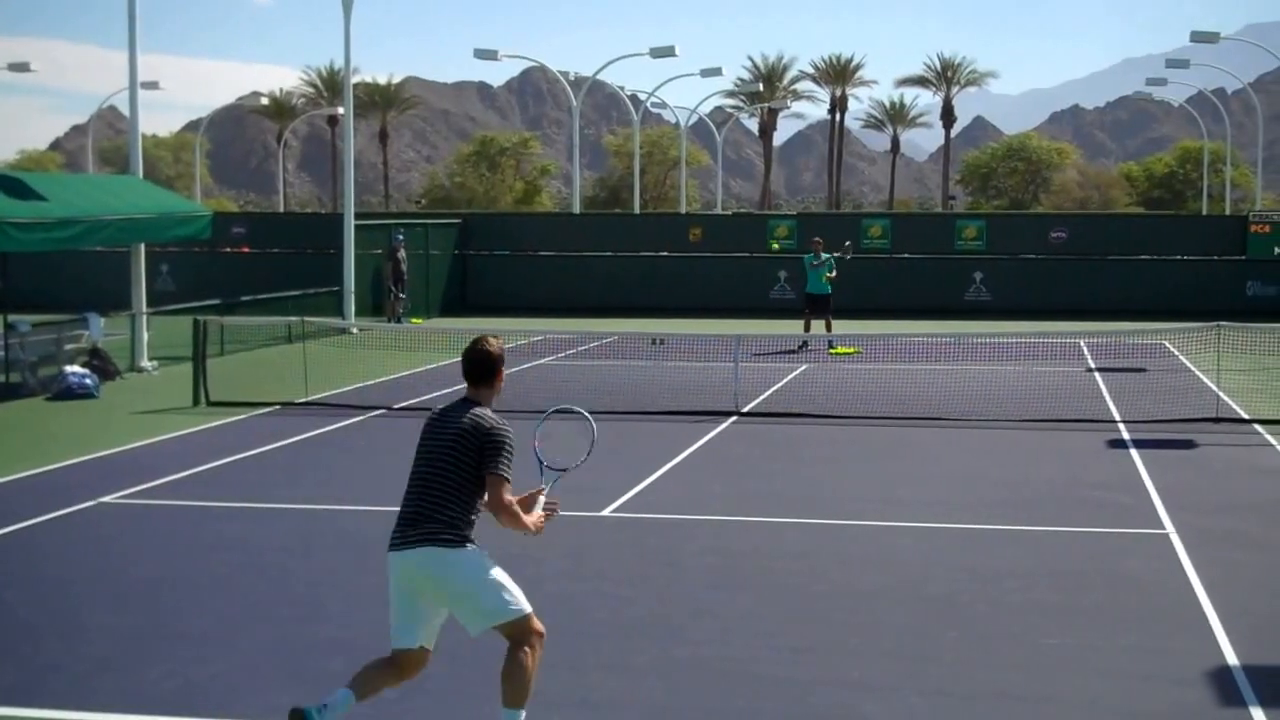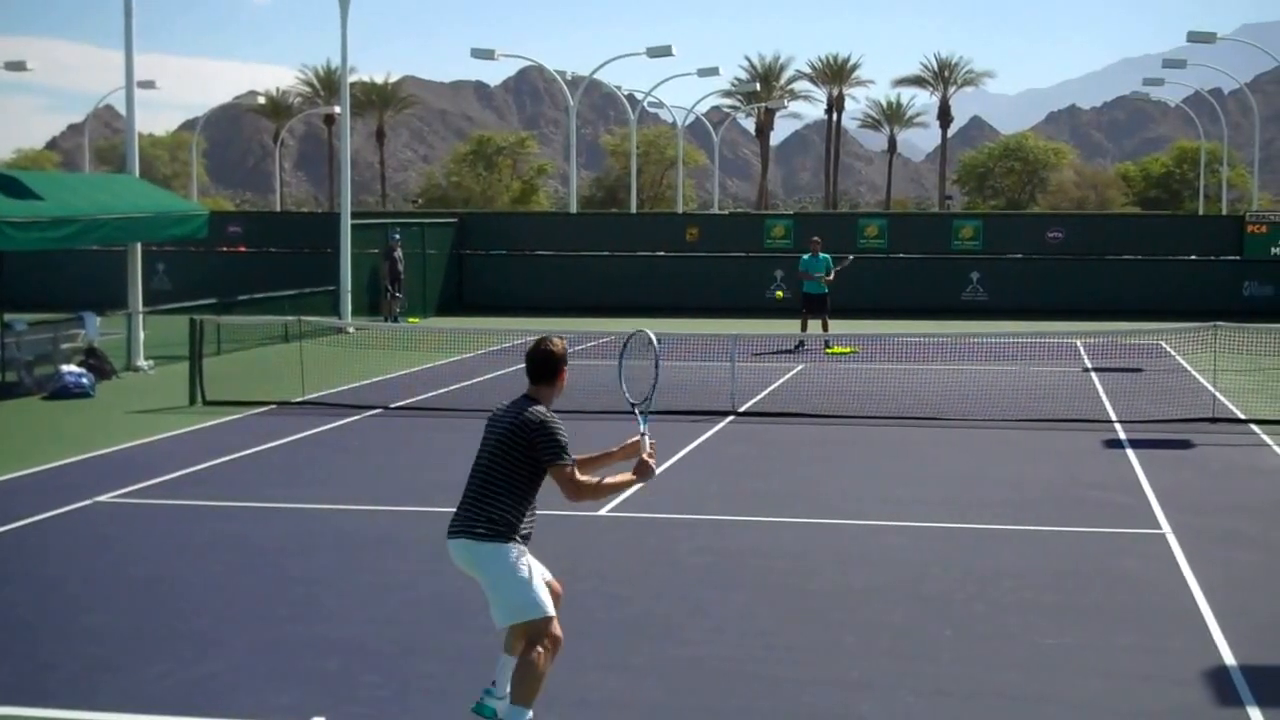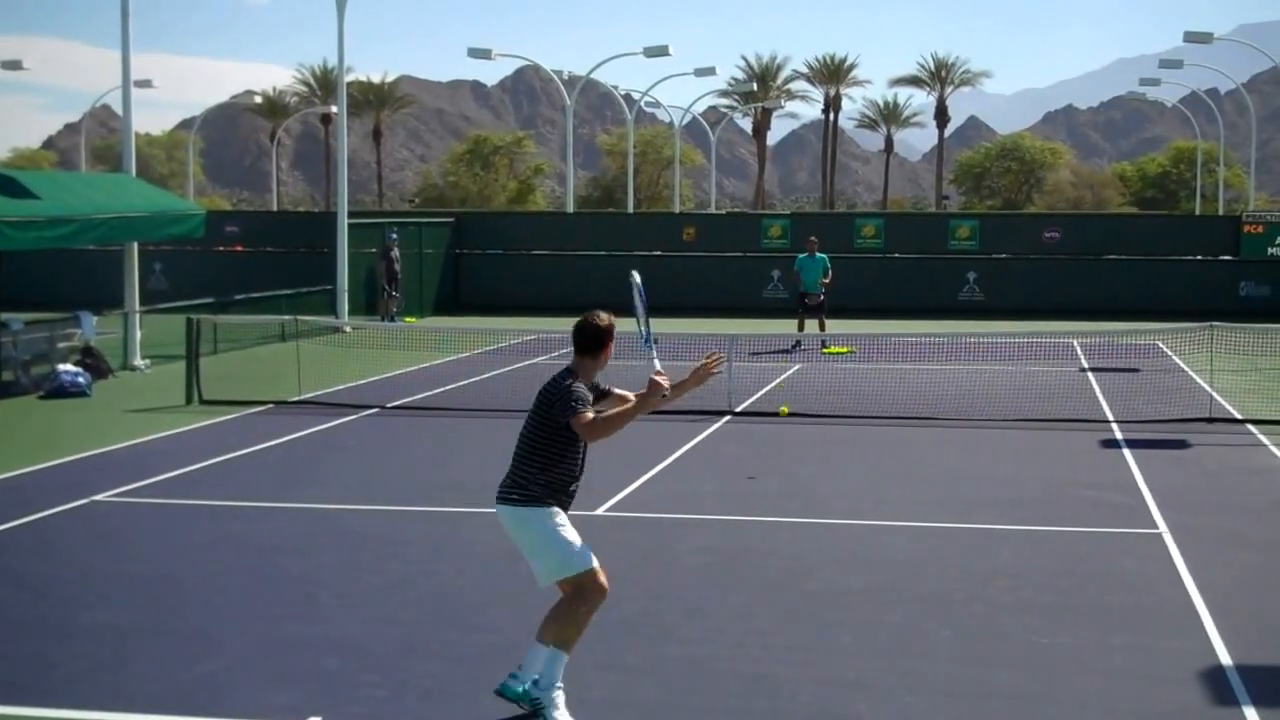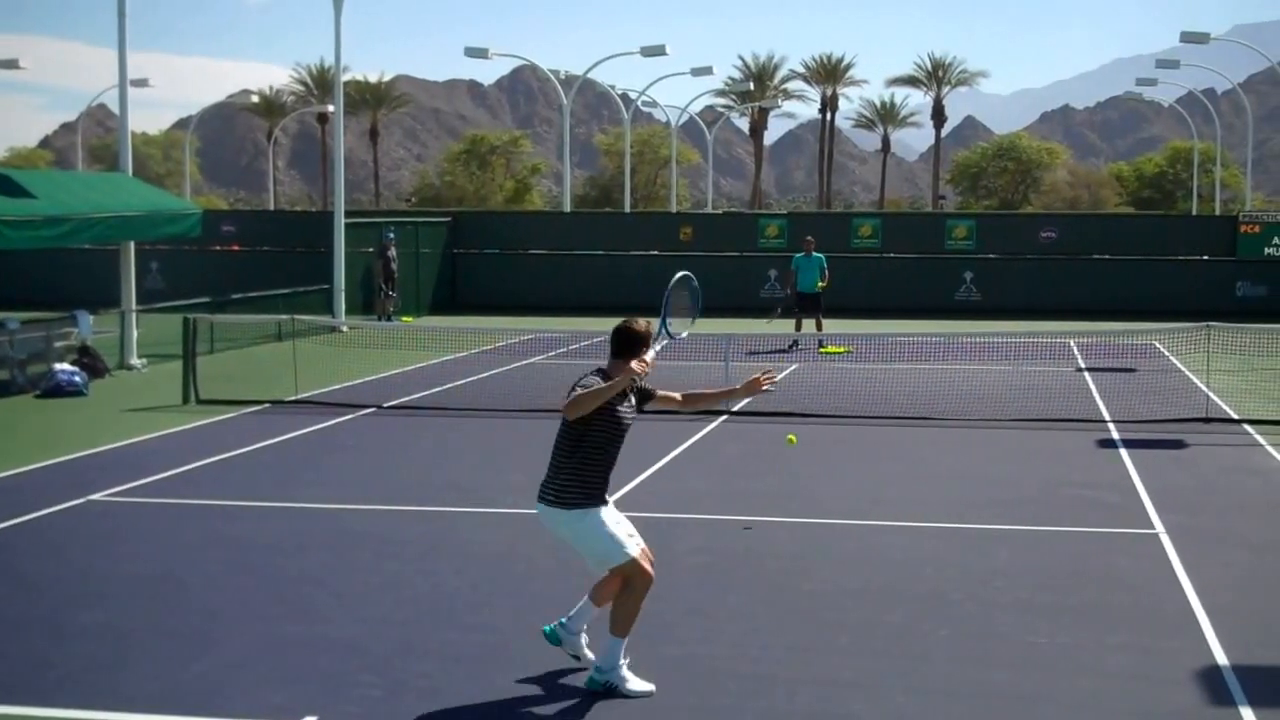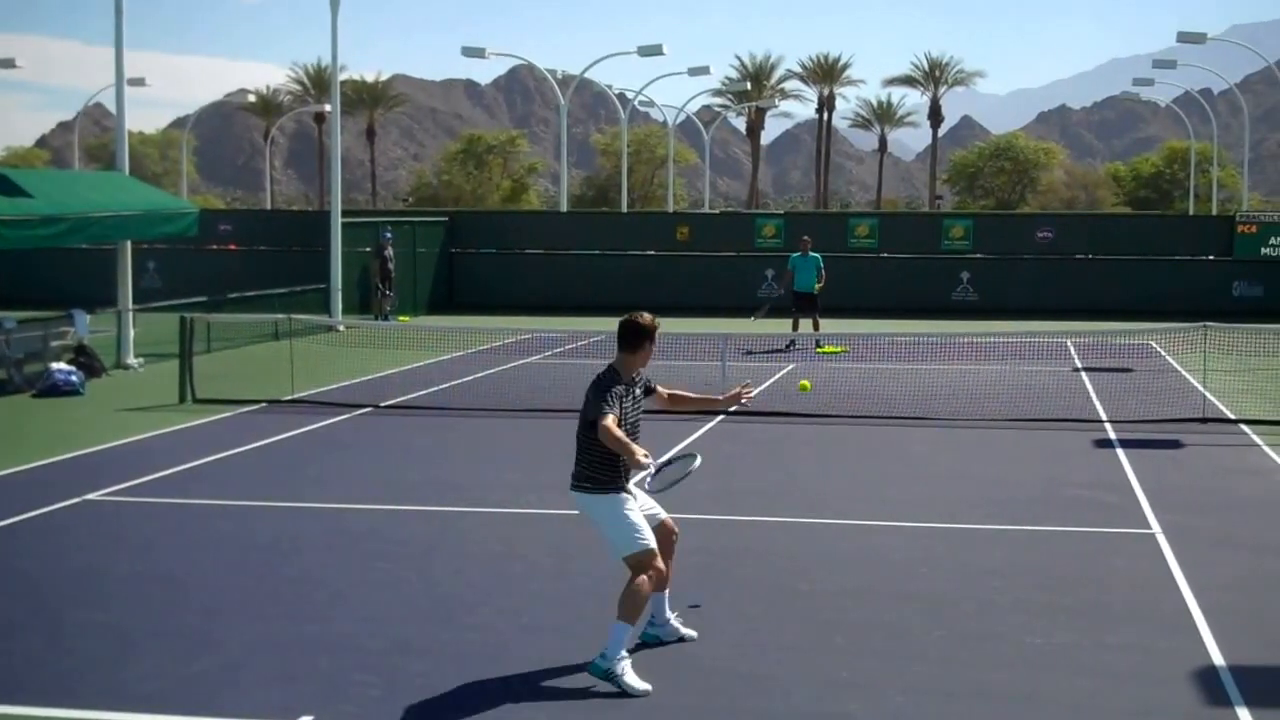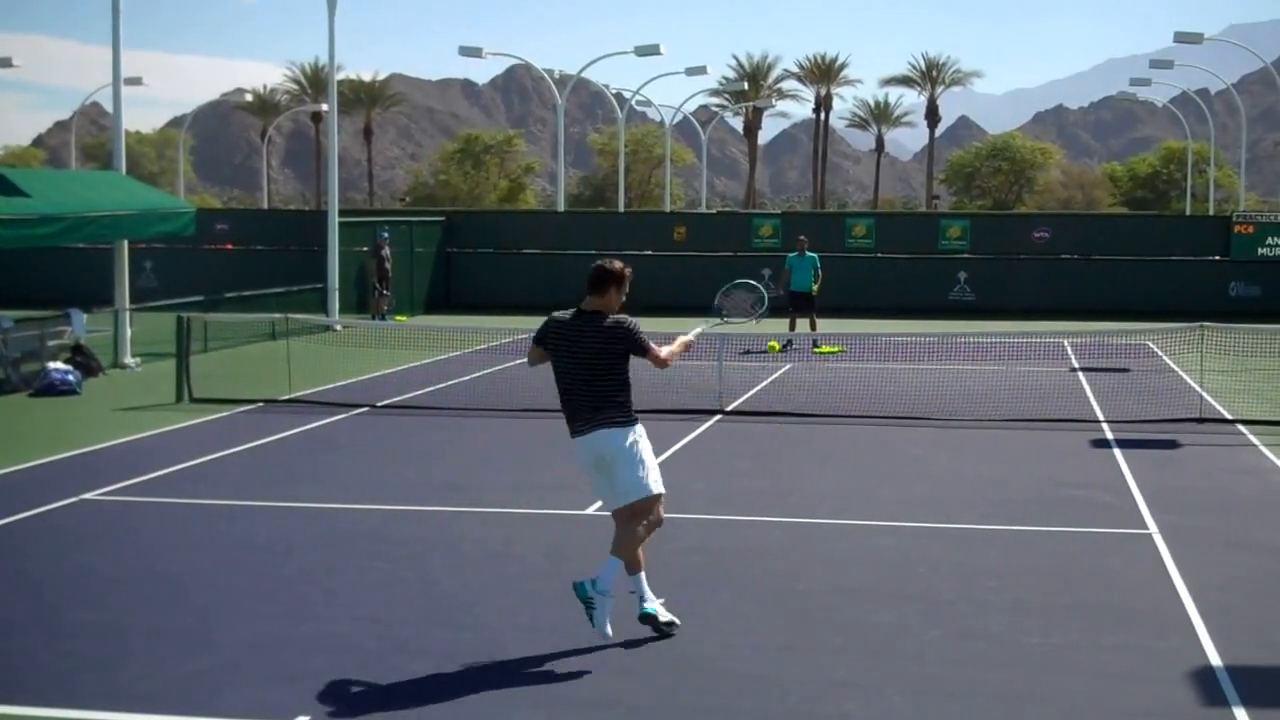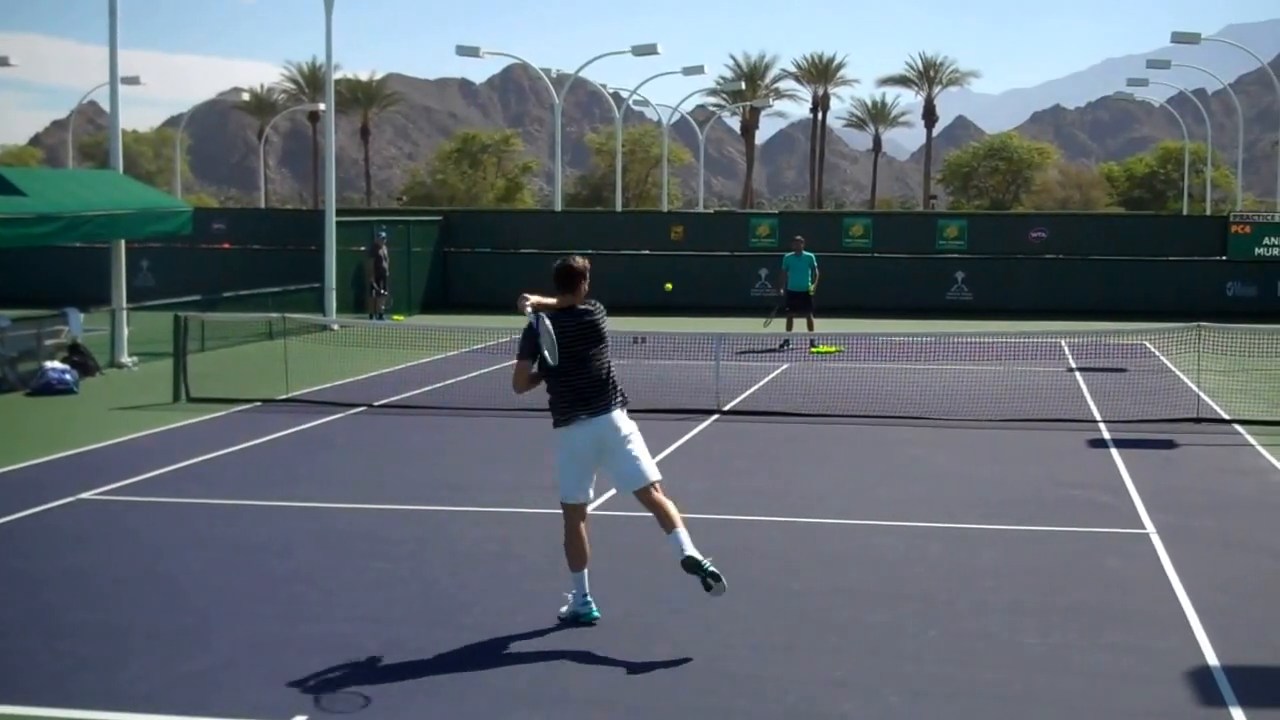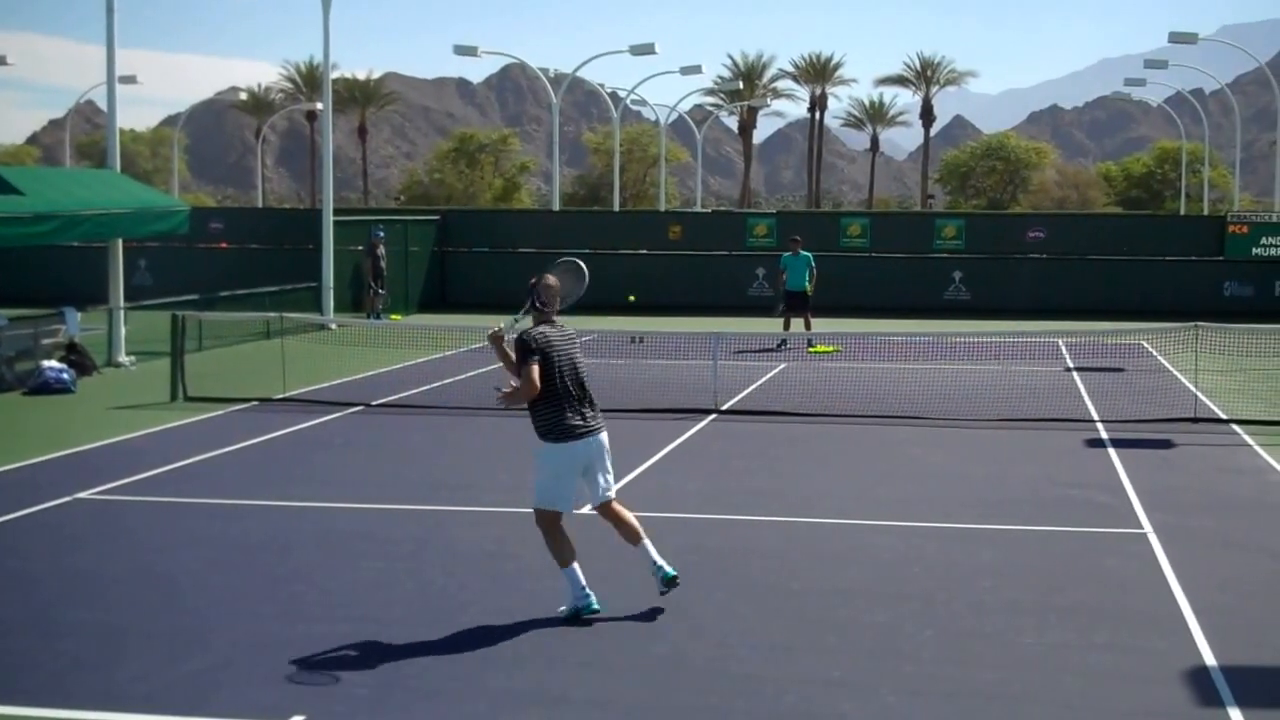
dt=0.2s
person 1, frame 1
left shoulder: (433, 420)
right shoulder: (494, 429)
right elbow: (500, 506)
left wrist: (516, 503)
right wrist: (531, 523)
left hip: (402, 552)
right hip: (448, 554)
left knee: (408, 661)
right knee: (529, 635)
person 1, frame 2
left shoulder: (510, 412)
right shoulder: (540, 423)
left elbow: (564, 468)
right elbow: (575, 490)
left wrist: (619, 454)
right wrist: (634, 477)
left hip: (471, 538)
right hip: (489, 543)
left knee: (549, 595)
right knee: (547, 638)
person 1, frame 3
left shoulder: (583, 387)
right shoulder: (570, 389)
left elbow: (635, 404)
right elbow: (593, 431)
left wrist: (690, 383)
right wrist: (643, 399)
left hip: (539, 507)
right hip: (529, 509)
left knee: (580, 591)
right knee: (592, 588)
left ankle: (524, 681)
person 1, frame 4
left shoulder: (630, 390)
right shoulder: (591, 385)
left elbow: (681, 400)
right elbow: (570, 409)
left wrist: (741, 391)
right wrist: (617, 383)
left hip: (591, 503)
right hip: (568, 508)
left knee: (637, 563)
right knee: (639, 575)
left ankle: (570, 628)
right ankle: (610, 670)
person 1, frame 5
left shoulder: (632, 381)
right shoulder: (610, 388)
left elbow: (667, 397)
right elbow: (604, 430)
left wrist: (721, 401)
right wrist: (633, 452)
left hip: (611, 489)
right hip: (601, 494)
left knee: (667, 535)
right knee: (647, 567)
left ankle: (660, 622)
right ankle: (612, 659)
person 1, frame 6
left shoulder: (554, 324)
right shoulder: (622, 328)
left elbow: (534, 359)
right elbow: (661, 360)
right wrist: (682, 343)
left hip: (585, 438)
right hip: (620, 432)
left knee: (626, 519)
right knee: (650, 511)
left ankle: (646, 606)
right ankle: (600, 585)
person 1, frame 7
left shoulder: (536, 328)
right shoulder: (594, 313)
left elbow: (520, 384)
right wrist: (540, 302)
left hip: (572, 430)
right hip: (612, 419)
left knee: (573, 515)
right knee: (652, 496)
left ankle: (582, 600)
right ankle: (690, 554)
person 1, frame 8
left shoulder: (527, 337)
right shoulder: (564, 333)
left elbow: (530, 387)
left wrist: (513, 398)
right wrist: (502, 351)
left hip: (559, 443)
right hip: (594, 434)
left knee: (547, 518)
right knee: (608, 507)
left ankle: (582, 597)
right ankle: (658, 566)
